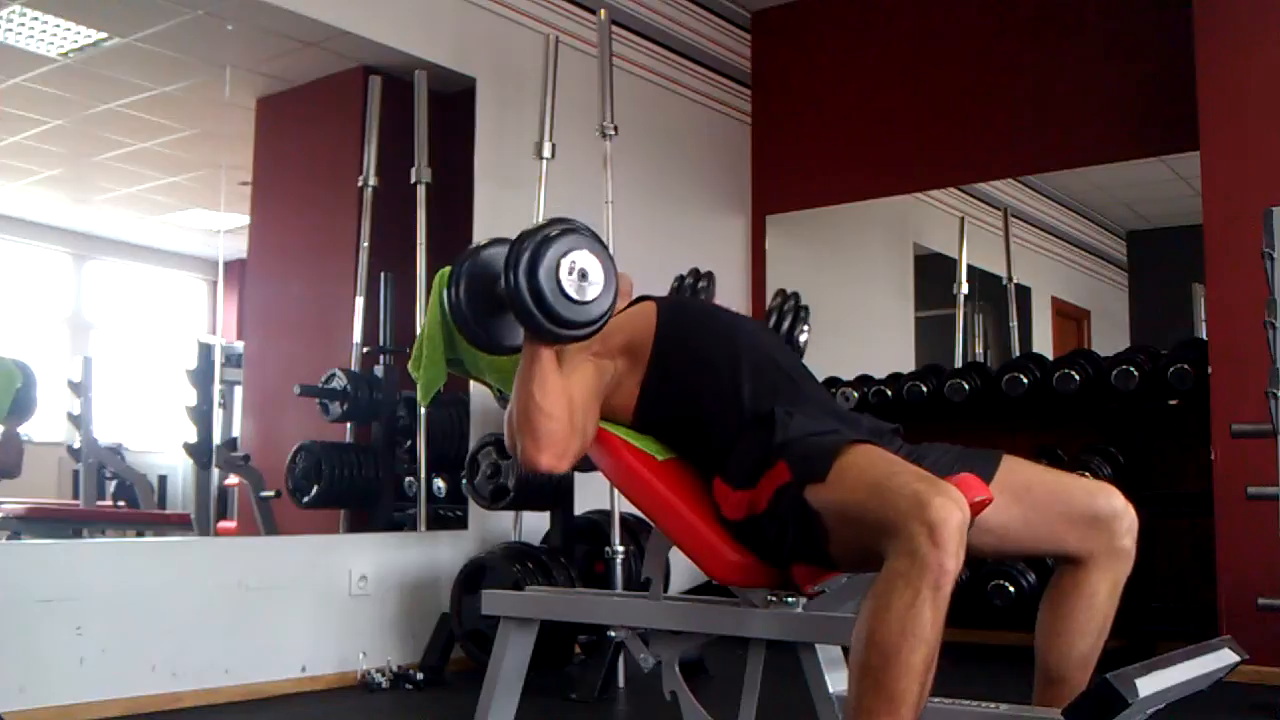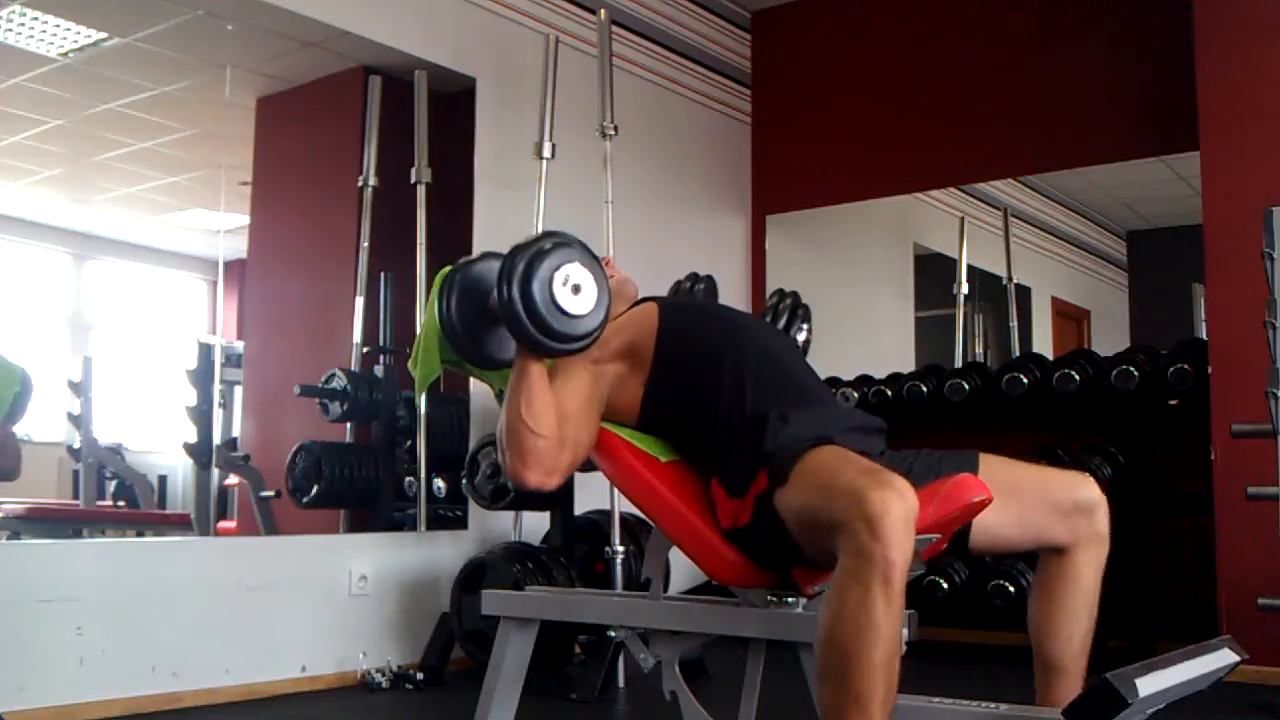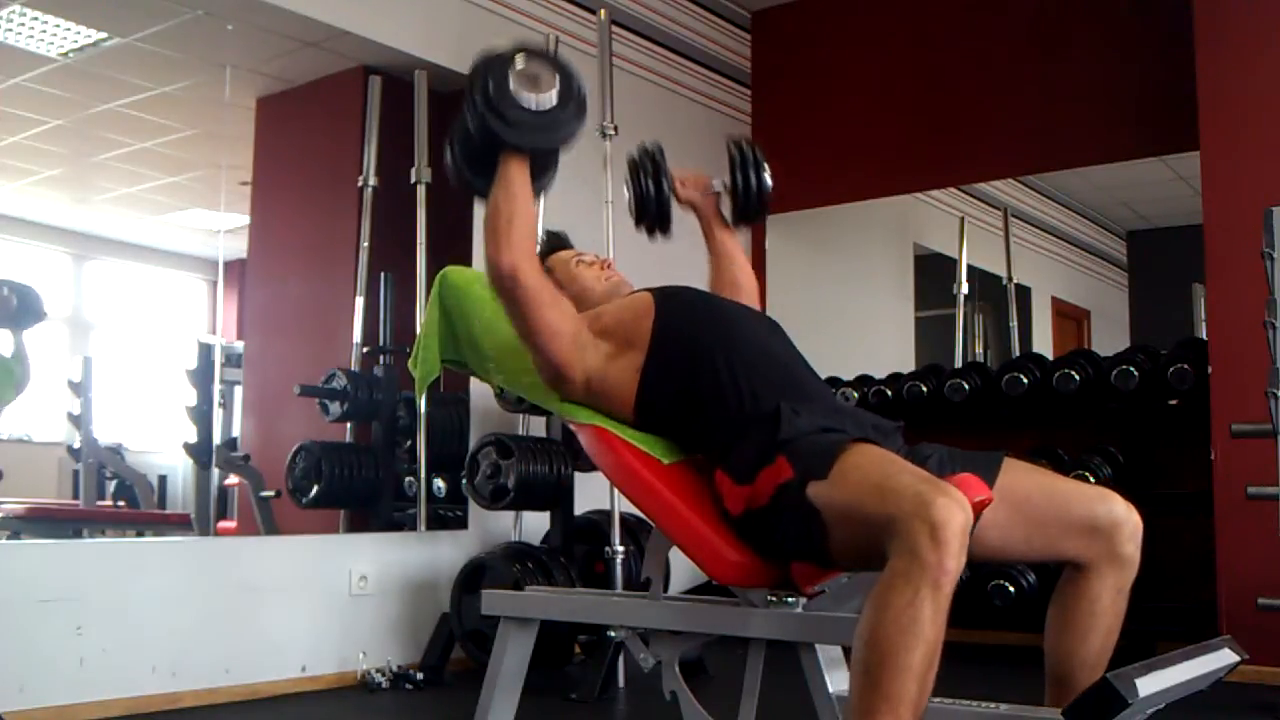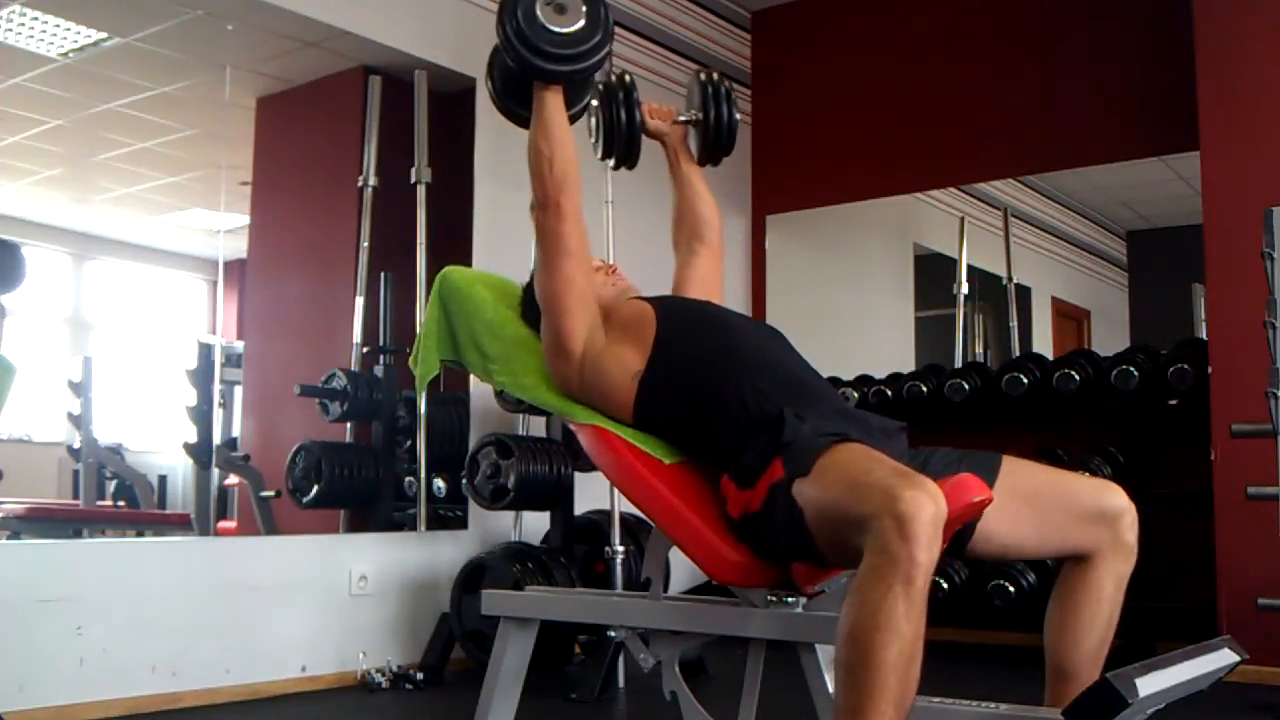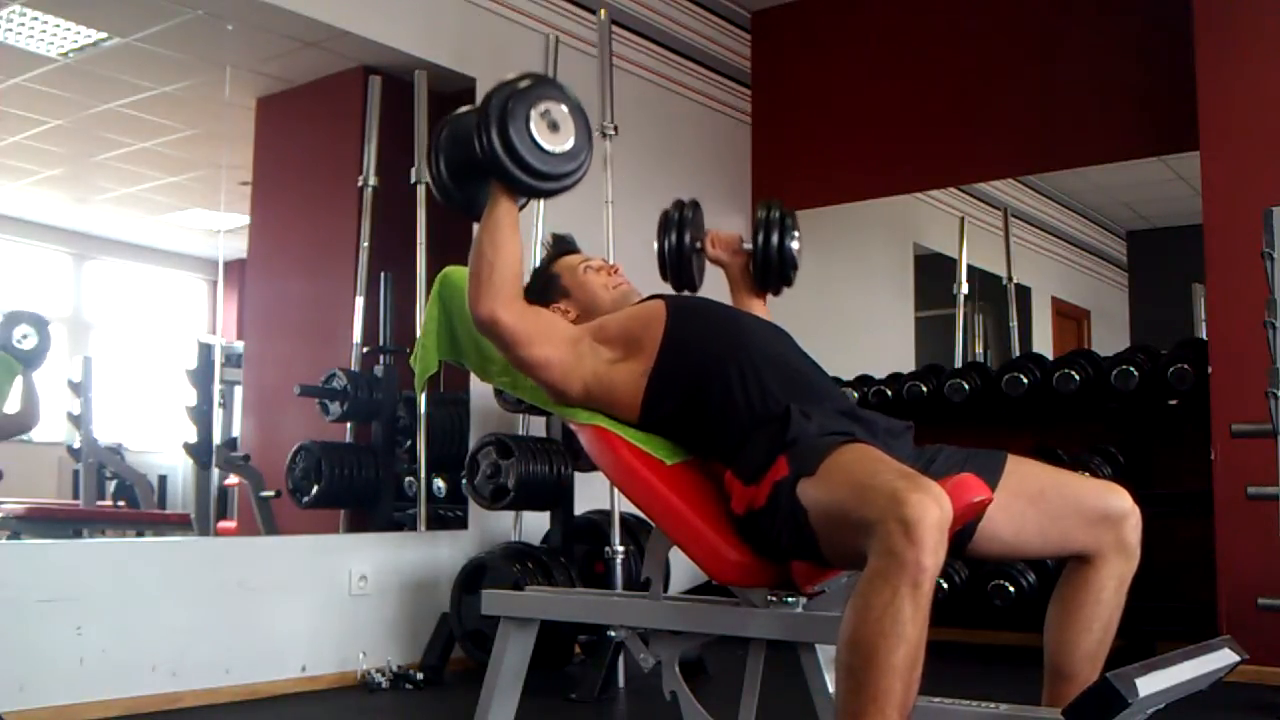
dt=1s
person 1, frame 1
left shoulder: (660, 326)
right shoulder: (591, 347)
right elbow: (545, 451)
left wrist: (745, 332)
left hip: (857, 439)
right hip: (778, 455)
left knee: (1108, 521)
right knee: (934, 522)
person 1, frame 2
left shoulder: (666, 328)
right shoulder: (594, 351)
right elbow: (536, 467)
left wrist: (769, 348)
right wrist: (530, 339)
left hip: (857, 448)
right hip: (775, 455)
left knee: (1083, 507)
right knee: (880, 513)
person 1, frame 3
left shoulder: (665, 323)
right shoulder: (580, 344)
left elbow: (743, 297)
right elbow: (511, 266)
left wrist: (709, 215)
right wrist: (516, 155)
left hip: (854, 434)
right hip: (778, 455)
left knee: (1113, 528)
right knee: (936, 524)
person 1, frame 4
left shoulder: (675, 320)
right shoulder: (583, 342)
left elbow: (701, 241)
right elbow: (555, 206)
left wrist: (676, 148)
right wrist: (549, 86)
left hip: (867, 441)
right hip: (779, 460)
left knee: (1110, 516)
right knee: (909, 516)
person 1, frame 5
left shoulder: (674, 333)
right shoulder: (586, 350)
right elbow: (496, 311)
left wrist: (742, 279)
right wrist: (505, 192)
left hip: (869, 437)
right hip: (787, 453)
left knee: (1112, 517)
right knee: (914, 519)
